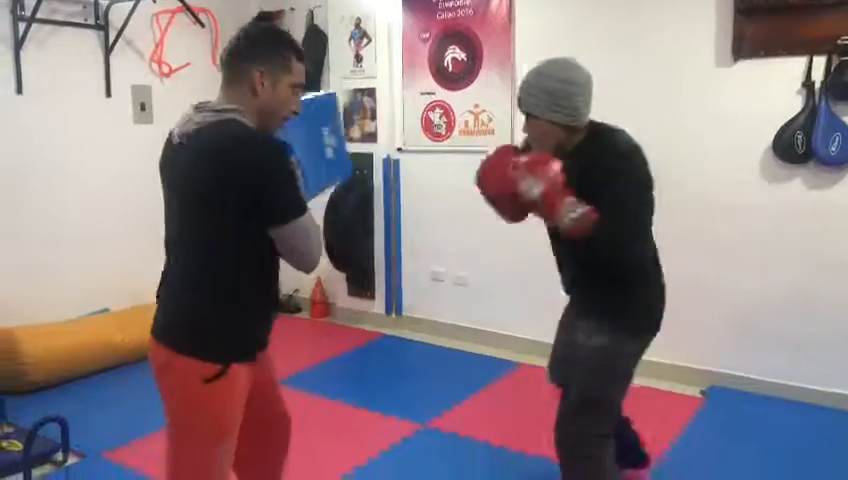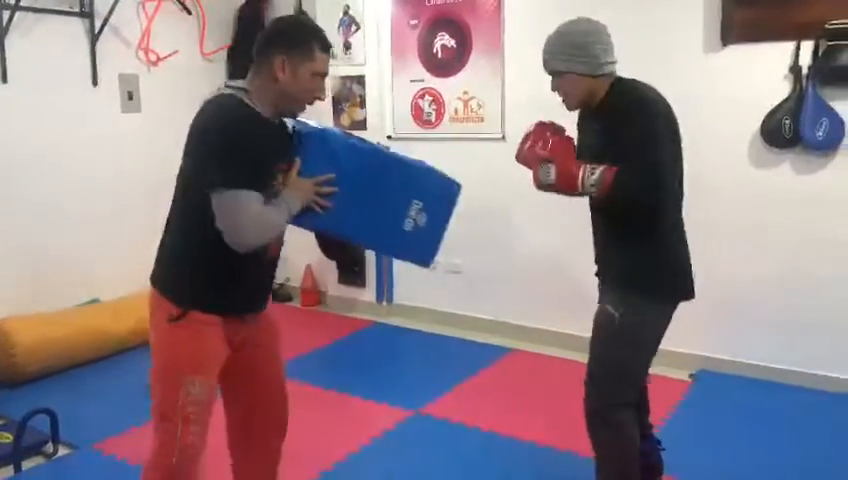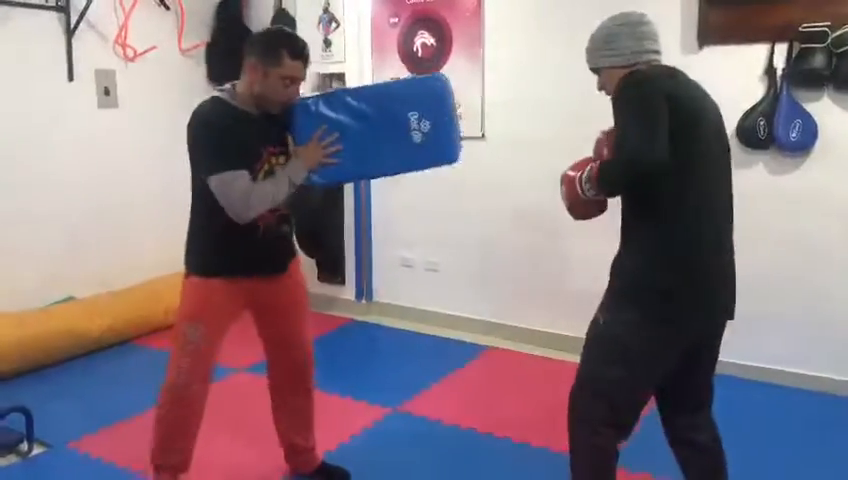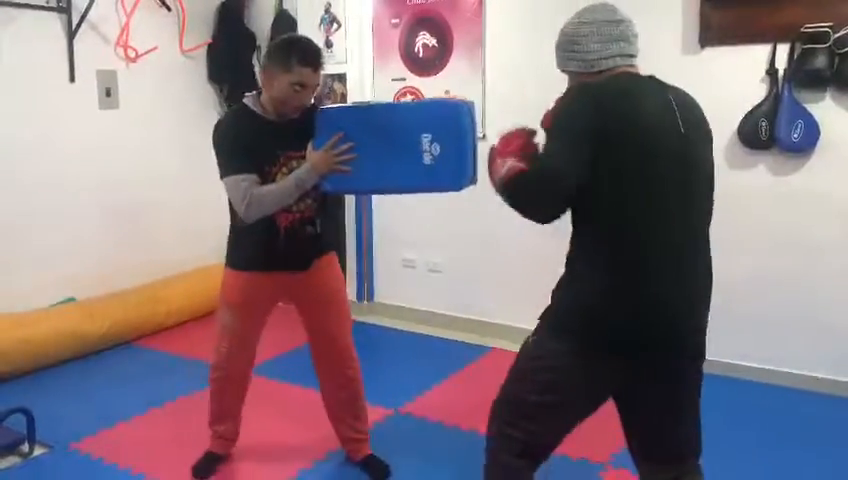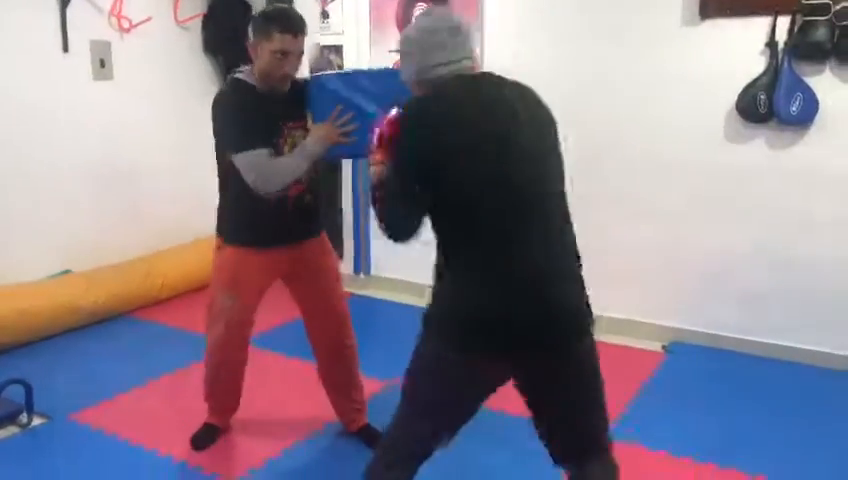
dt=1s
person 1, frame 1
left shoulder: (615, 153)
right shoulder: (535, 150)
left elbow: (622, 248)
right elbow: (517, 211)
left wrist: (554, 202)
right wrist: (511, 190)
left hip: (625, 305)
right hip: (587, 297)
left knee: (576, 429)
right knee: (570, 377)
person 1, frame 2
left shoulder: (641, 108)
right shoulder: (594, 112)
left elbow: (653, 190)
left wrist: (580, 175)
right wrist: (560, 161)
left hip: (647, 275)
right hip: (625, 268)
left knee: (607, 396)
right knee: (624, 379)
person 1, frame 3
left shoulder: (642, 88)
right shoulder: (693, 94)
left elbow: (641, 160)
left wrist: (591, 179)
left hip: (656, 282)
right hip: (709, 283)
left knee: (596, 410)
right knee: (689, 412)
person 1, frame 4
left shoulder: (588, 104)
right shoulder: (686, 110)
left elbow: (545, 198)
left wrist: (505, 168)
left hip: (594, 316)
right hip: (676, 320)
person 1, frame 5
left shoulder: (427, 110)
right shoulder: (525, 101)
left elbow: (398, 222)
left wrist: (383, 169)
left hip: (470, 316)
right hip: (556, 309)
person 2, frame 1
left shoulder: (184, 139)
right shoulder: (258, 152)
right elbow: (306, 254)
right wrist: (287, 195)
left hip: (235, 340)
right hip: (201, 352)
left knee: (269, 437)
person 2, frame 2
left shoulder: (276, 129)
right shoulder: (225, 122)
right elbow: (243, 230)
left wrist: (306, 193)
right wrist: (294, 199)
left hip: (249, 302)
right hip: (191, 306)
left knee: (266, 414)
person 2, frame 3
left shoulder: (285, 115)
right shoulder: (211, 120)
right elbow: (241, 203)
right wrist: (298, 166)
left hip: (279, 264)
right hip: (215, 270)
left knee: (294, 365)
right knee: (186, 380)
person 2, frame 4
left shoulder: (317, 121)
right shoulder: (234, 128)
left elbow: (347, 172)
right elbow: (248, 204)
right wrist: (310, 171)
left hip: (314, 259)
right hip: (253, 265)
left knee: (339, 356)
right knee: (230, 361)
right ankle: (220, 444)
person 2, frame 5
left shoulder: (301, 93)
right shoulder: (232, 102)
right elbow: (267, 180)
right wrist: (317, 142)
left hip: (306, 235)
right hip: (246, 243)
left knee: (335, 329)
right knee: (227, 339)
left ankle: (354, 416)
right ankle: (219, 416)
